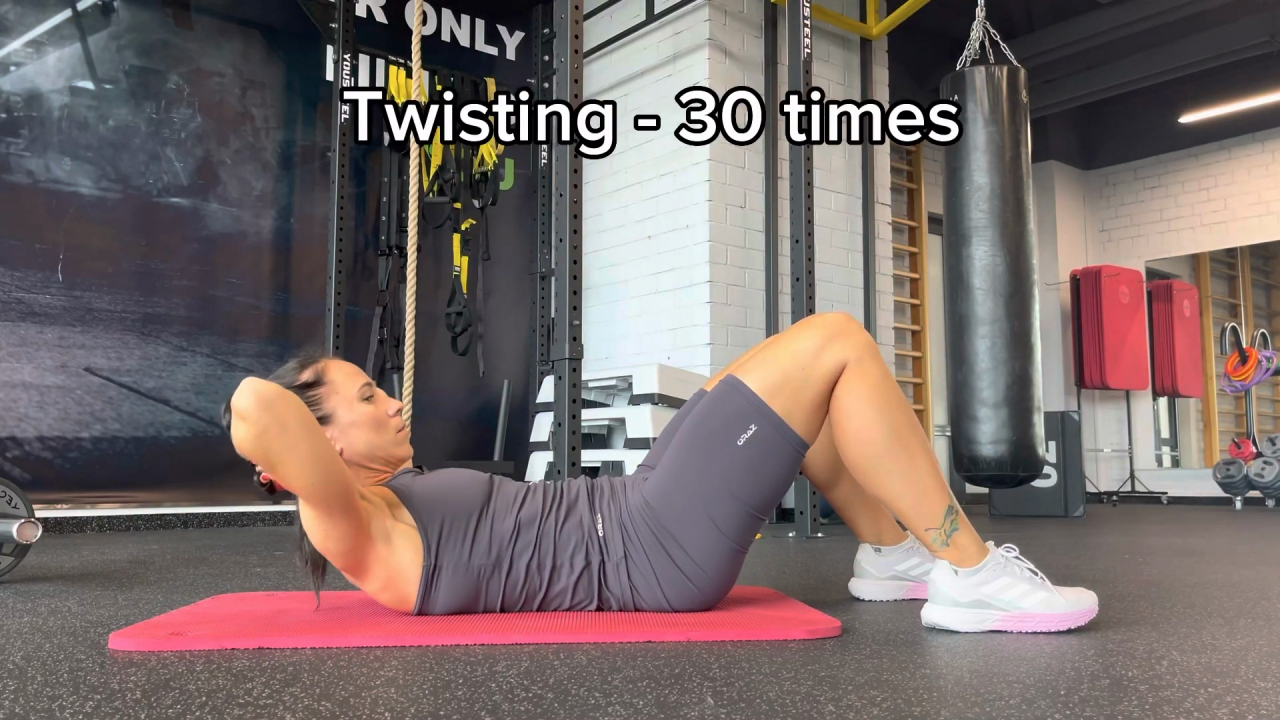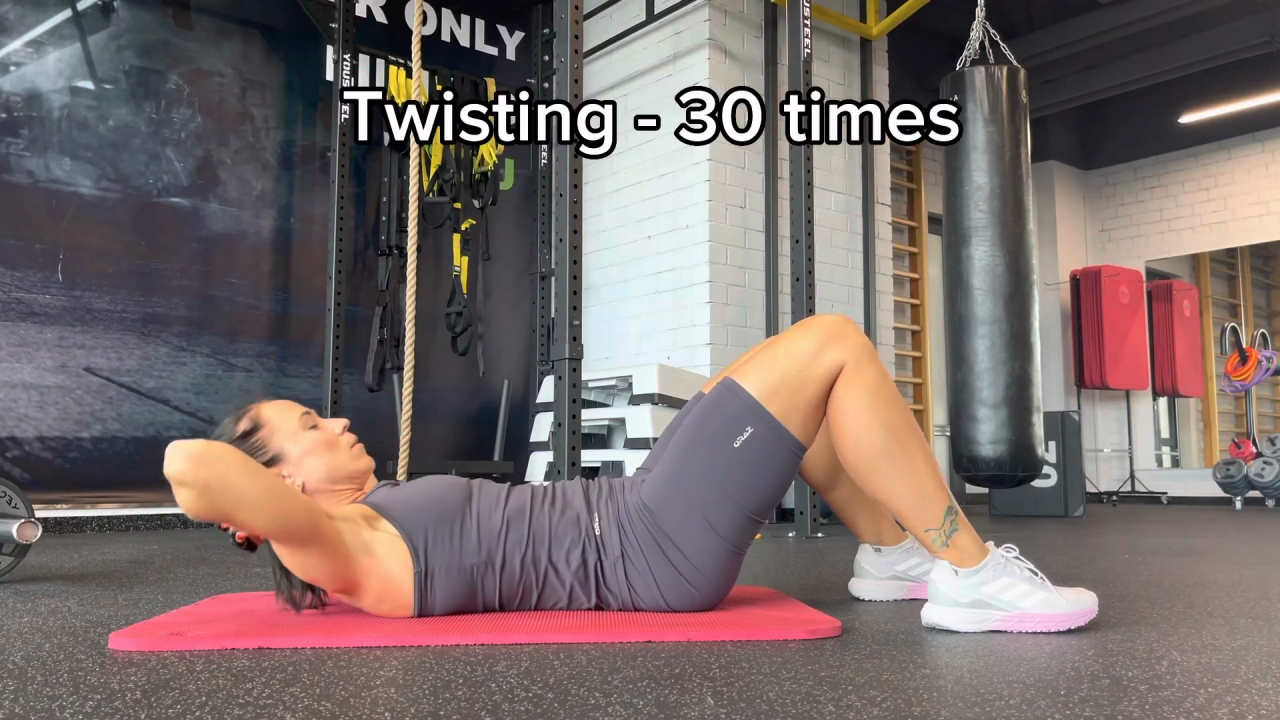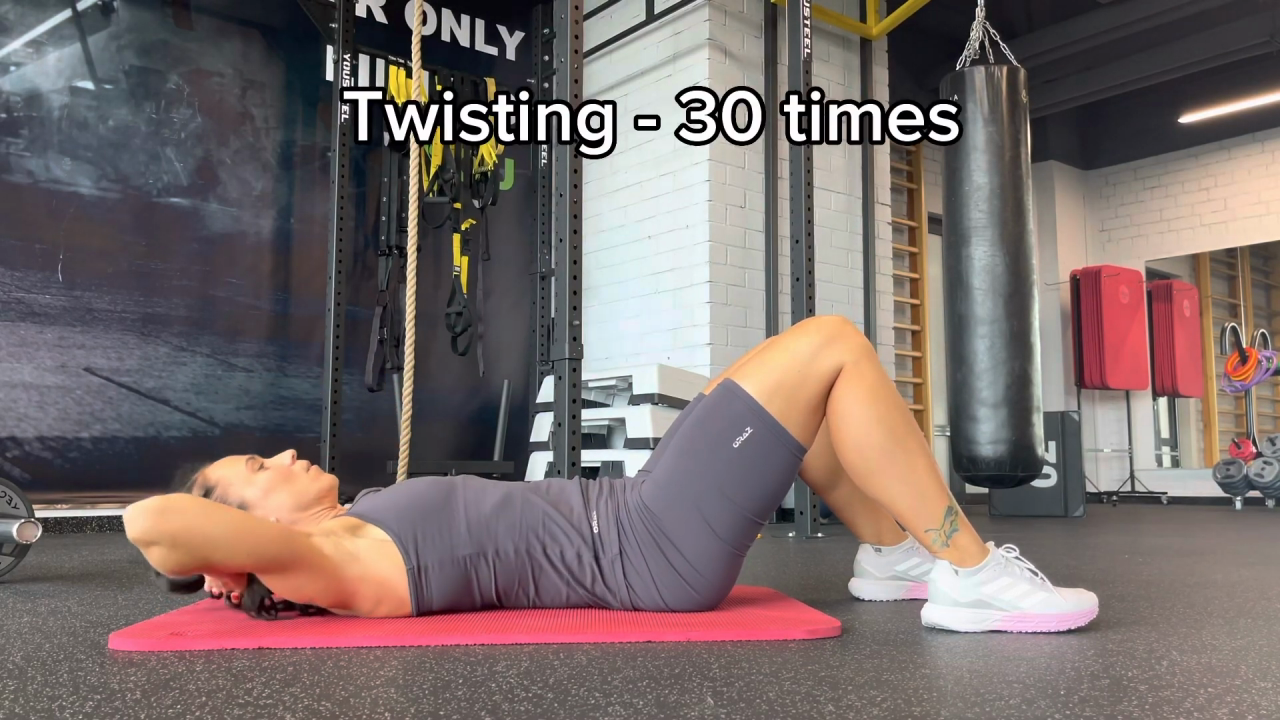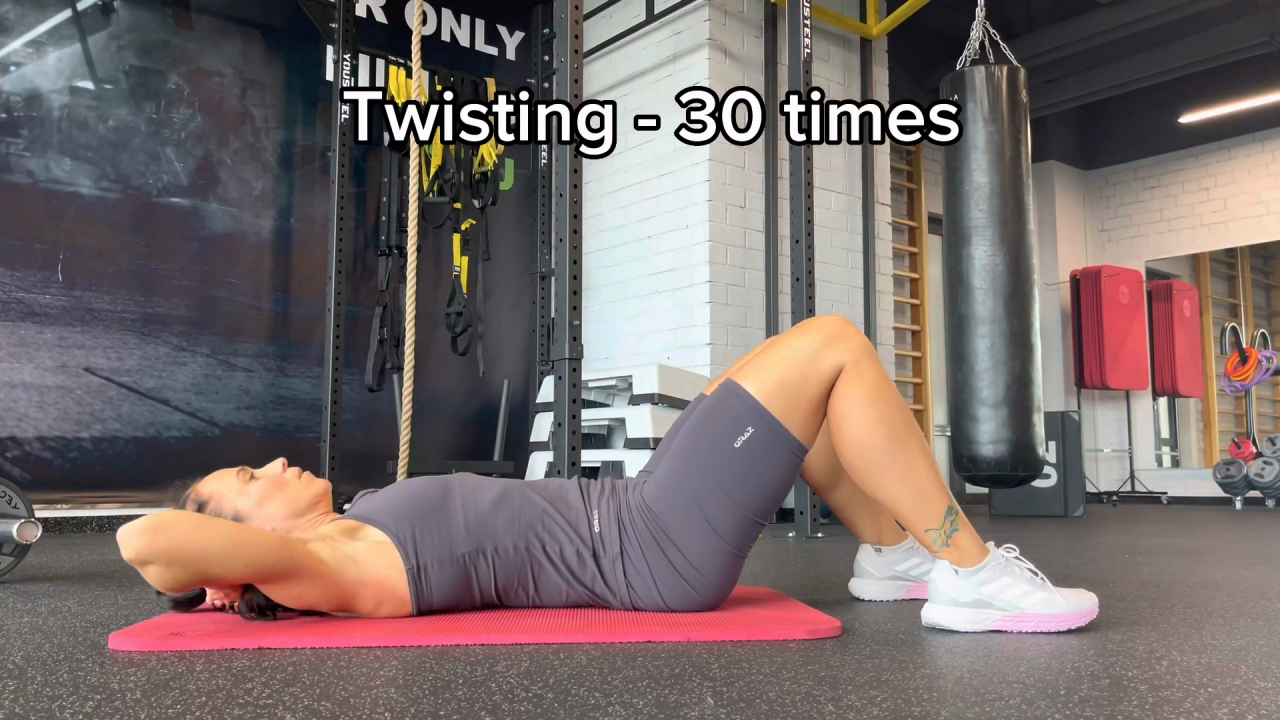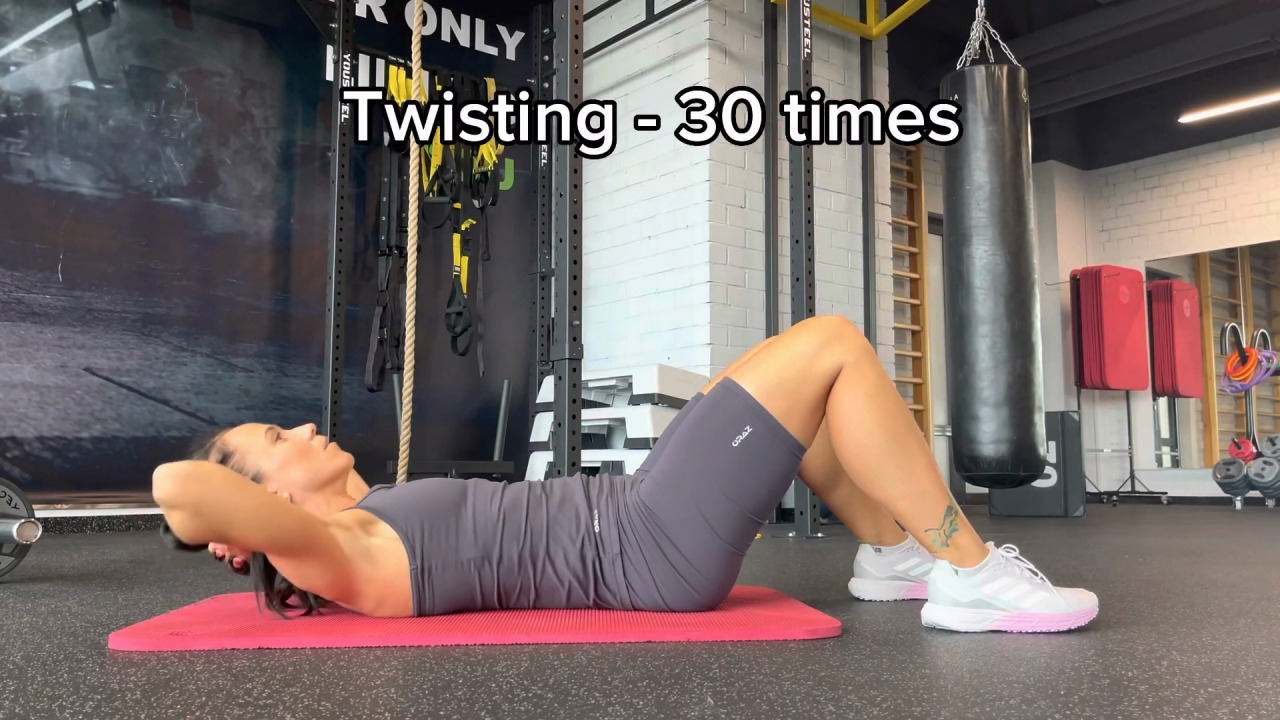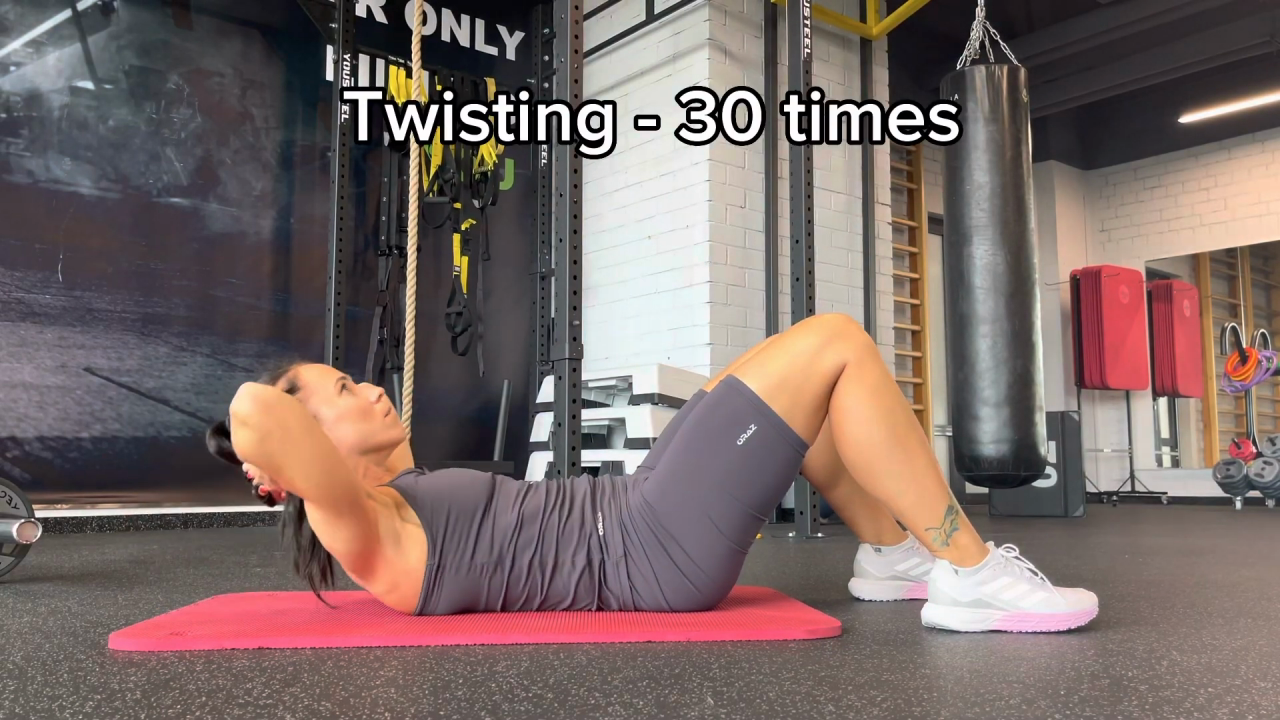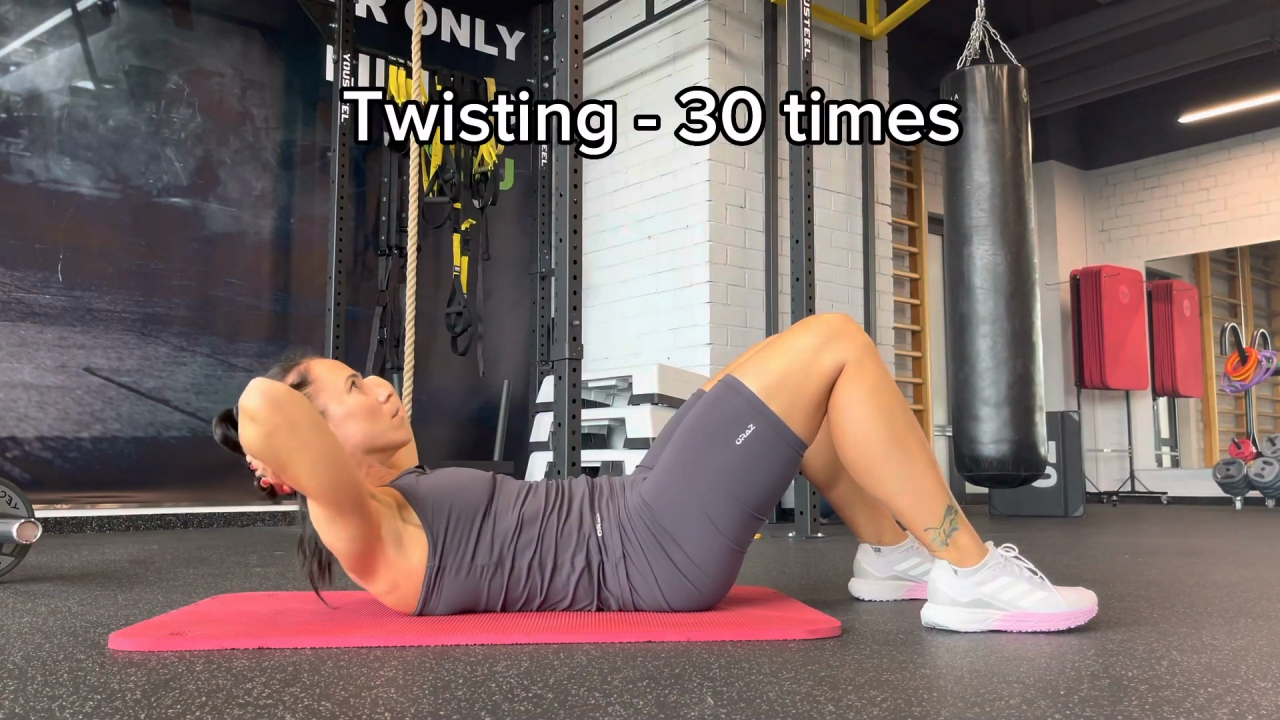
dt=0.3s
person 1, frame 1
left shoulder: (388, 511)
right shoulder: (359, 535)
right elbow: (253, 407)
right wrist: (283, 460)
left hip: (638, 518)
right hip: (656, 554)
left knee: (814, 373)
right knee: (838, 342)
left ankle: (892, 555)
right ankle: (970, 575)
person 1, frame 2
left shoulder: (366, 521)
right shoulder: (344, 552)
right elbow: (187, 461)
right wrist: (233, 475)
left hip: (630, 518)
right hip: (653, 553)
left knee: (807, 379)
right knee: (836, 345)
left ankle: (892, 553)
right ankle: (972, 575)
person 1, frame 3
left shoulder: (356, 532)
right shoulder: (338, 568)
right elbow: (149, 521)
right wrist: (231, 558)
left hip: (633, 521)
right hip: (658, 551)
left knee: (806, 373)
right knee: (834, 344)
left ankle: (892, 557)
right ankle: (971, 576)
person 1, frame 4
left shoulder: (355, 534)
right shoulder: (340, 569)
right elbow: (144, 541)
right wrist: (204, 542)
left hip: (628, 512)
right hip: (657, 551)
left knee: (802, 378)
right knee: (834, 344)
left ankle: (892, 555)
right ankle: (972, 575)
person 1, frame 5
left shoulder: (366, 527)
right shoulder: (345, 558)
right elbow: (175, 485)
right wrist: (230, 508)
left hip: (632, 523)
right hip: (653, 552)
left knee: (805, 378)
right knee: (835, 346)
left ankle: (890, 555)
right ankle: (971, 576)
person 1, frame 6
left shoulder: (395, 509)
right shoulder: (371, 536)
right elbow: (252, 411)
right wrist: (282, 466)
left hip: (635, 516)
right hip: (656, 554)
left knee: (810, 375)
right knee: (837, 343)
left ankle: (892, 555)
right ankle: (971, 576)
person 1, frame 7
left shoulder: (393, 506)
right shoulder: (369, 536)
right elbow: (261, 408)
right wrist: (279, 446)
left hip: (633, 521)
right hip: (657, 555)
left knee: (813, 373)
right knee: (837, 344)
left ankle: (892, 556)
right ankle: (971, 575)
